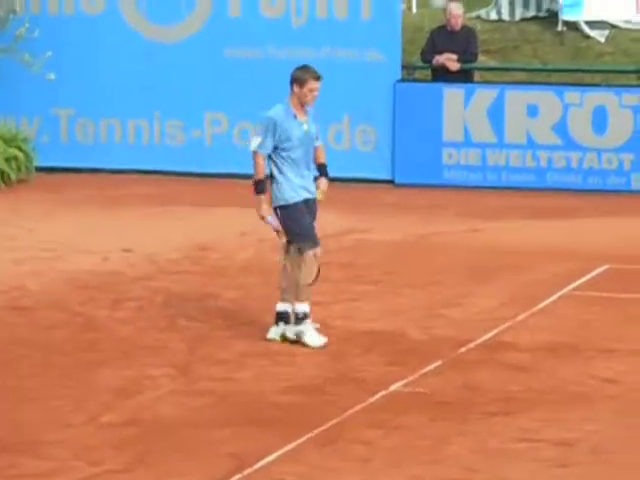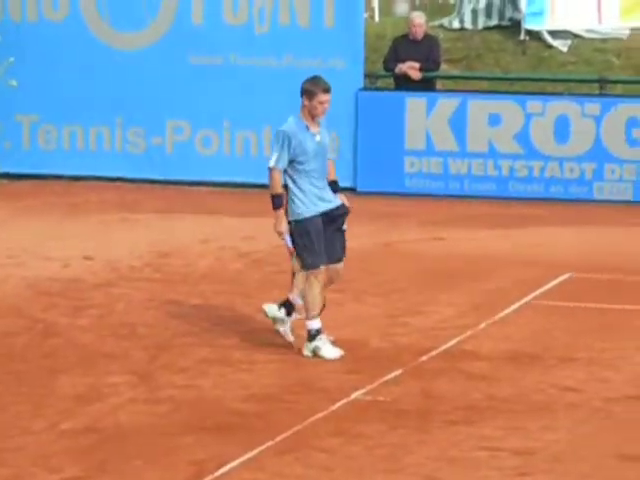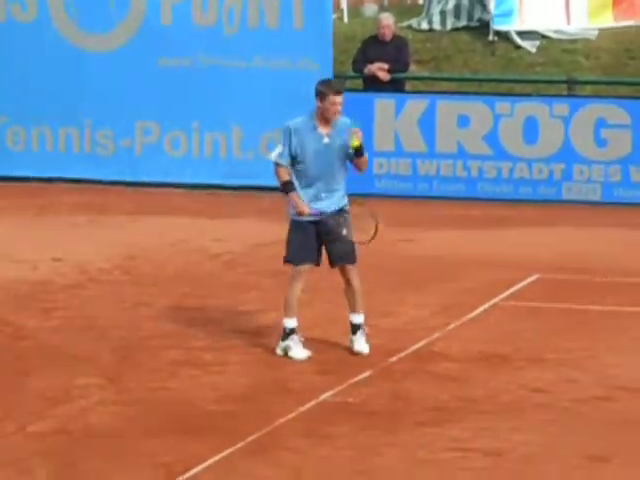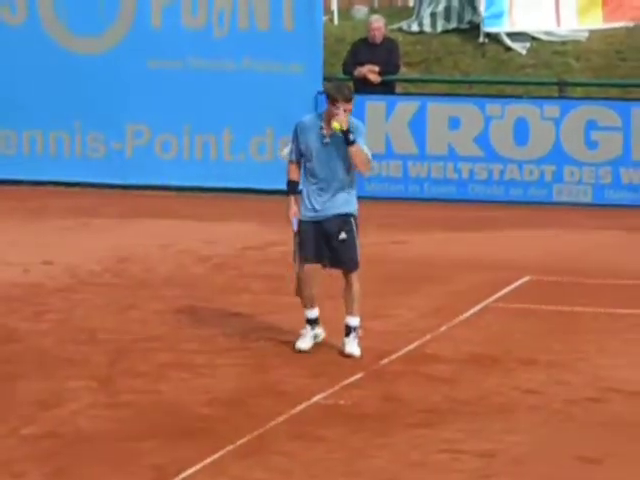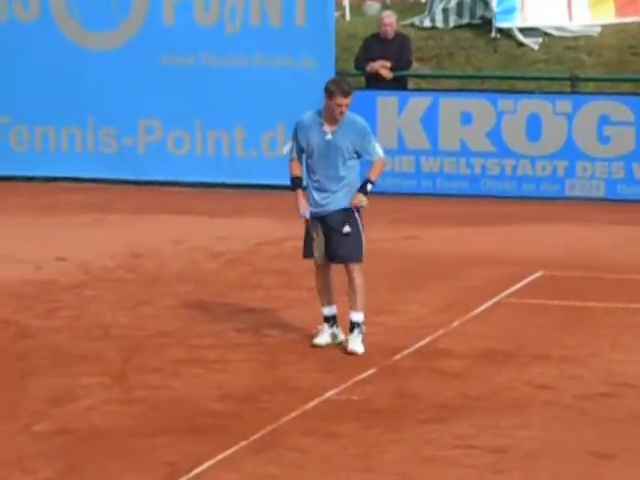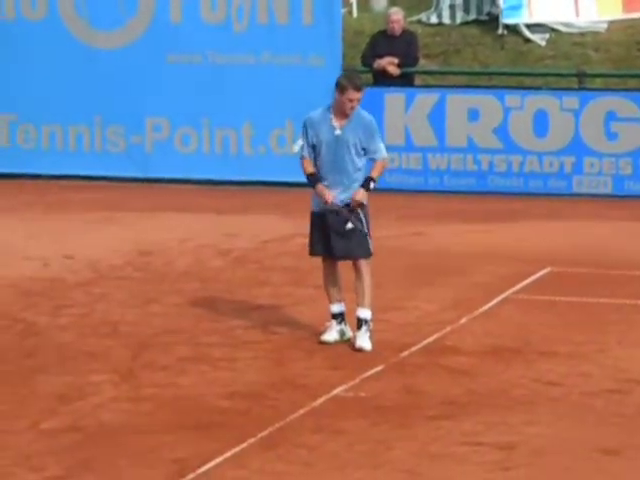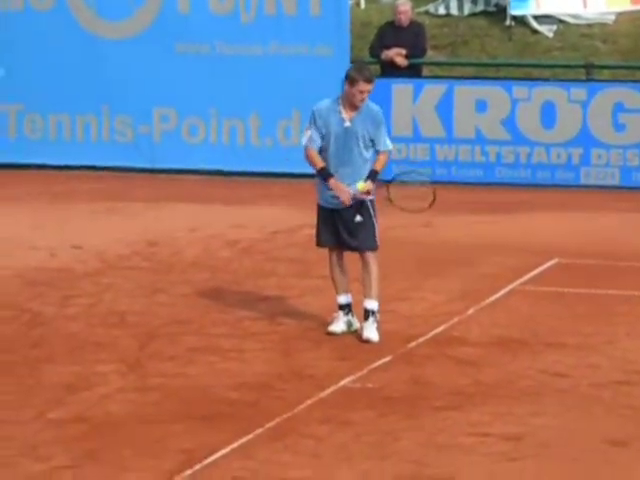
dt=0.4s
person 1, frame 1
left shoulder: (309, 116)
right shoulder: (275, 118)
right elbow: (259, 157)
left wrist: (322, 175)
right wrist: (261, 199)
left hip: (308, 196)
right hip: (288, 200)
left knee: (295, 258)
right knee: (311, 255)
left ankle: (282, 322)
right ankle: (301, 320)
person 1, frame 2
left shoulder: (322, 128)
right shoulder: (288, 131)
right elbow: (276, 173)
left wrist: (338, 193)
right wrist: (279, 214)
left hip: (329, 208)
right hip: (304, 212)
left knee: (334, 270)
right knee: (315, 272)
right ankle: (314, 338)
person 1, frame 3
left shoulder: (345, 127)
right shoulder: (294, 129)
left elbow: (361, 167)
right elbow: (281, 166)
left wrist: (358, 149)
right wrist: (293, 197)
left hip: (336, 209)
right hip: (304, 212)
left knee: (349, 269)
right knee: (300, 271)
left ankle: (358, 331)
right ankle: (288, 337)
person 1, frame 4
left shoulder: (354, 128)
right shoulder: (304, 126)
left elbow: (363, 167)
right elbow: (294, 163)
left wrist: (346, 133)
right wrist: (292, 199)
left hip: (342, 210)
right hip: (309, 212)
left knee: (350, 272)
right knee: (305, 271)
left ankle: (352, 333)
right ankle: (312, 326)
person 1, frame 5
left shoulder: (358, 126)
right shoulder: (304, 124)
left elbow: (379, 159)
right elbow: (296, 160)
left wrist: (365, 189)
right wrist: (299, 193)
left hip: (346, 207)
right hip: (316, 207)
left knee: (353, 266)
right knee: (321, 265)
left ankle: (356, 329)
right ankle: (331, 325)
person 1, frame 6
left shoulder: (366, 122)
right shoulder: (313, 121)
left elbow: (381, 159)
right elbow: (306, 159)
left wrist: (366, 187)
right wrist: (319, 187)
left hip: (354, 204)
right hip: (323, 205)
left knee: (361, 262)
right knee: (328, 262)
left ankle: (364, 326)
right ankle: (339, 322)
person 1, frame 7
left shoulder: (374, 114)
right shoulder: (321, 111)
left elbow: (384, 151)
right elbow: (311, 151)
left wrist: (371, 179)
right wrist: (332, 182)
left hip: (361, 198)
right hip: (330, 197)
left knee: (368, 254)
right knee: (335, 253)
left ankle: (371, 317)
right ankle: (346, 313)
